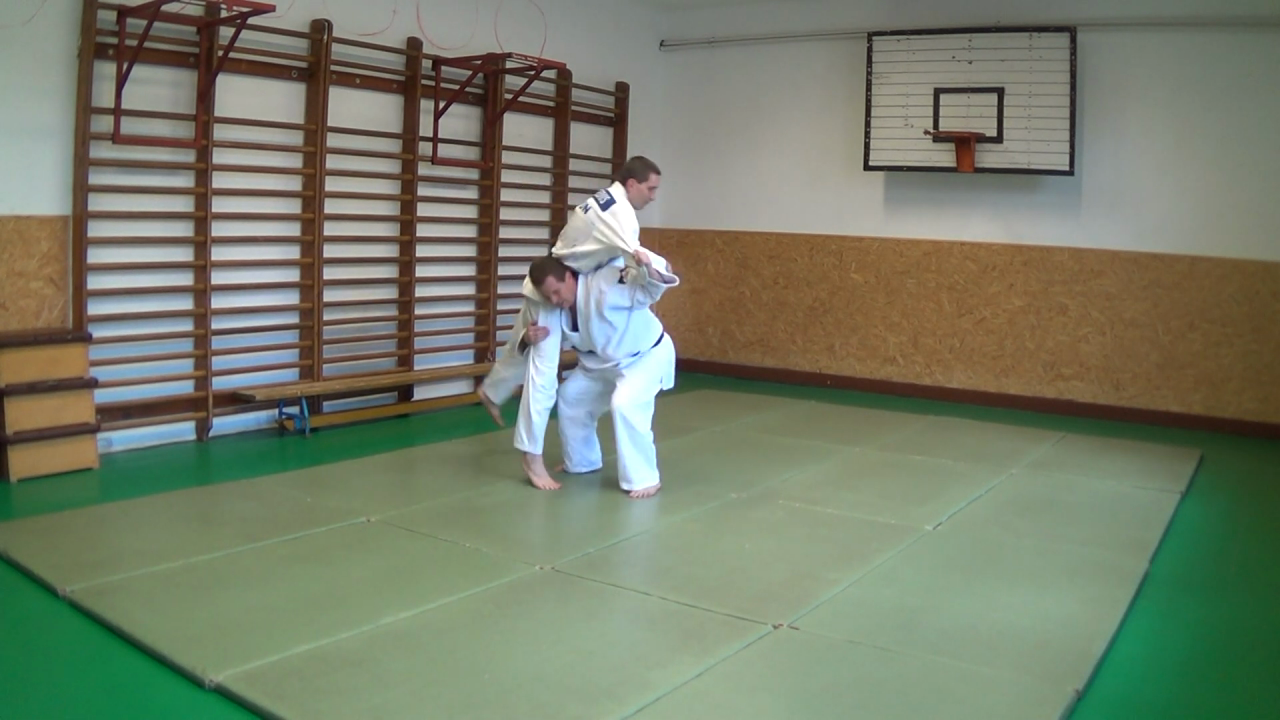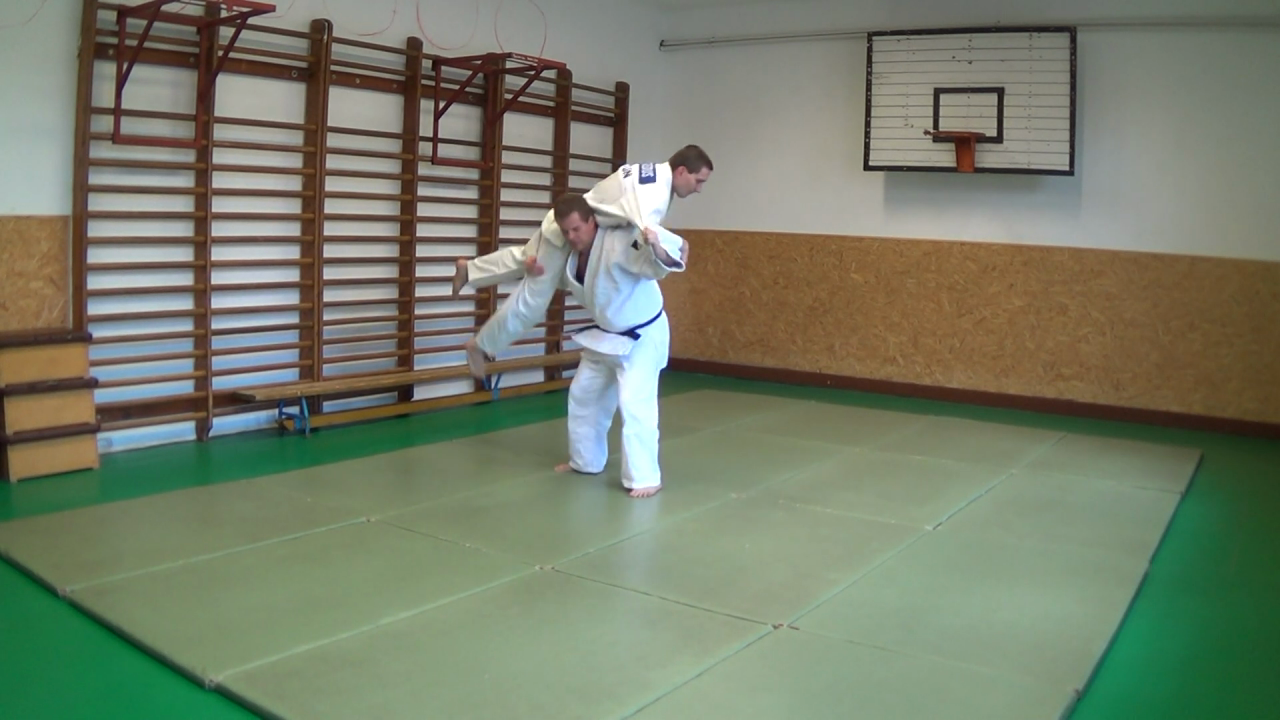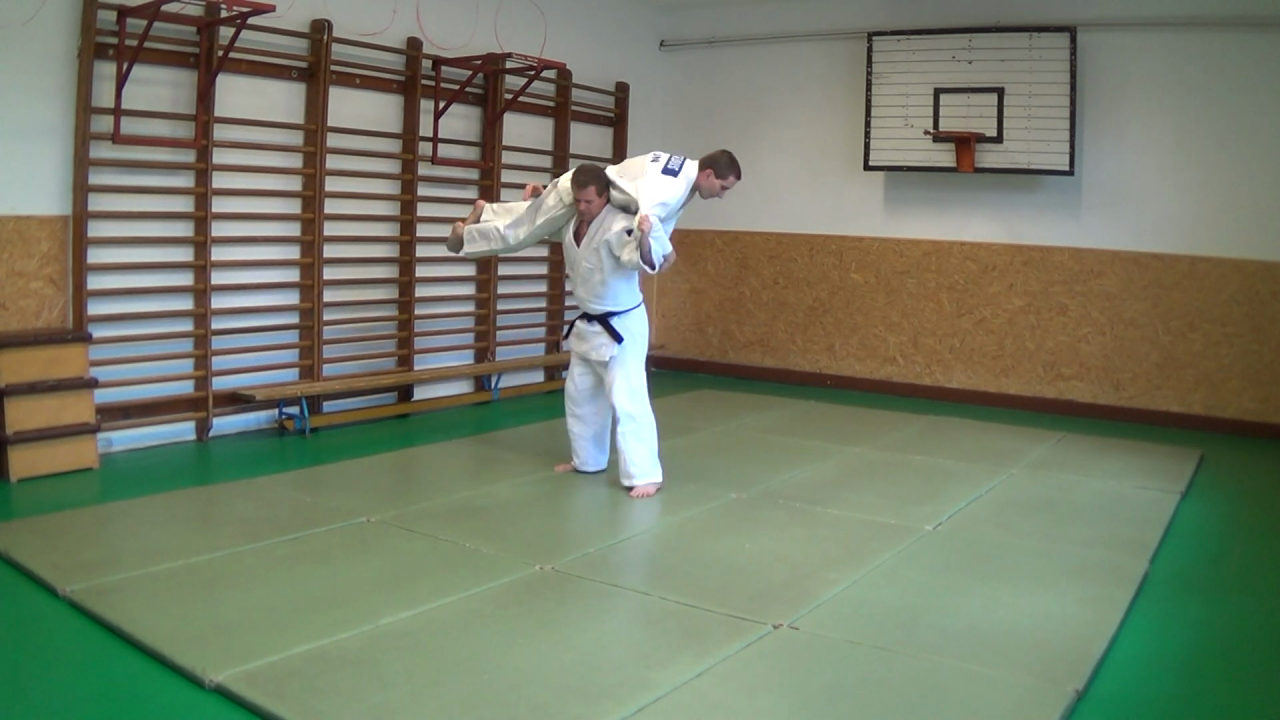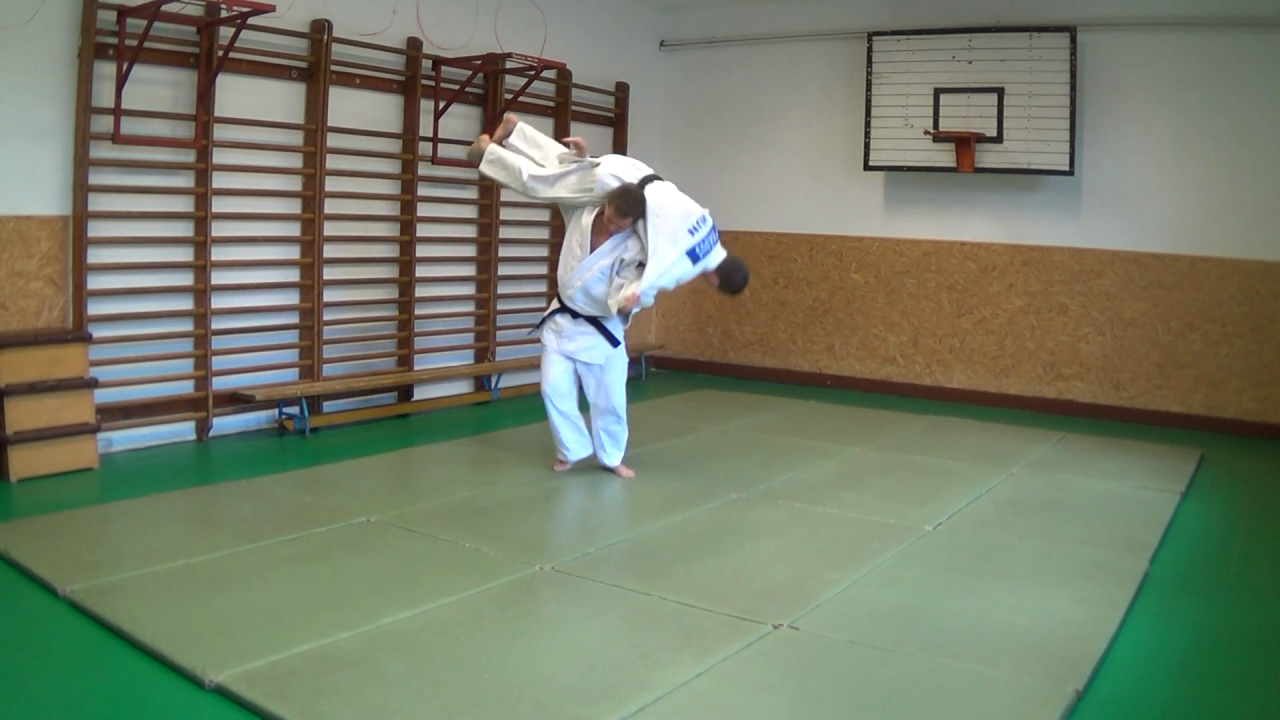
dt=0.4s
person 1, frame 1
left shoulder: (603, 285)
left elbow: (648, 287)
left wrist: (648, 266)
left hip: (649, 356)
left knee: (625, 406)
right knee: (570, 396)
left ankle: (643, 479)
right ankle: (583, 462)
person 1, frame 2
left shoulder: (620, 242)
right shoulder: (570, 254)
left elbow: (659, 263)
right elbow: (562, 280)
left wrist: (656, 243)
left hip: (645, 334)
right hip: (605, 335)
left knee: (632, 401)
right knee: (583, 393)
left ankle: (644, 478)
right ankle: (585, 460)
person 1, frame 3
left shoulder: (619, 225)
right shoulder: (570, 222)
left elbow: (641, 259)
left wrist: (643, 242)
left hip: (622, 325)
right hip: (588, 325)
left knee: (626, 399)
right knee: (580, 395)
left ankle: (645, 474)
right ankle: (587, 459)
person 1, frame 4
left shoulder: (632, 249)
right shoulder: (583, 209)
left hip: (602, 329)
right hip: (562, 320)
left knee: (609, 400)
right knee: (554, 389)
left ankle: (611, 457)
right ankle: (573, 452)
person 2, frame 1
left shoulder: (607, 199)
right shoulder: (618, 209)
left elbow: (614, 254)
right elbow: (634, 254)
left knee: (523, 348)
right knee: (543, 372)
left ankle: (492, 392)
right ankle: (532, 456)
person 2, frame 2
left shoulder: (656, 177)
right shoulder: (653, 188)
left elbow: (638, 226)
right elbow: (646, 228)
right hip: (565, 231)
left knee: (522, 259)
right knee: (532, 299)
left ankle: (470, 270)
right ankle: (480, 346)
person 2, frame 3
left shoulder: (687, 180)
right shoulder: (671, 183)
left elbow: (666, 217)
right elbow: (648, 214)
right wrist: (661, 251)
left knee: (531, 219)
right knee: (523, 230)
left ankle: (485, 212)
right ankle: (465, 235)
person 2, frame 4
left shoulder: (708, 235)
right shoulder: (689, 262)
left hip: (629, 175)
right hip: (615, 185)
left knee: (557, 160)
right knee: (543, 182)
left ankle: (513, 128)
right ankle: (487, 151)
